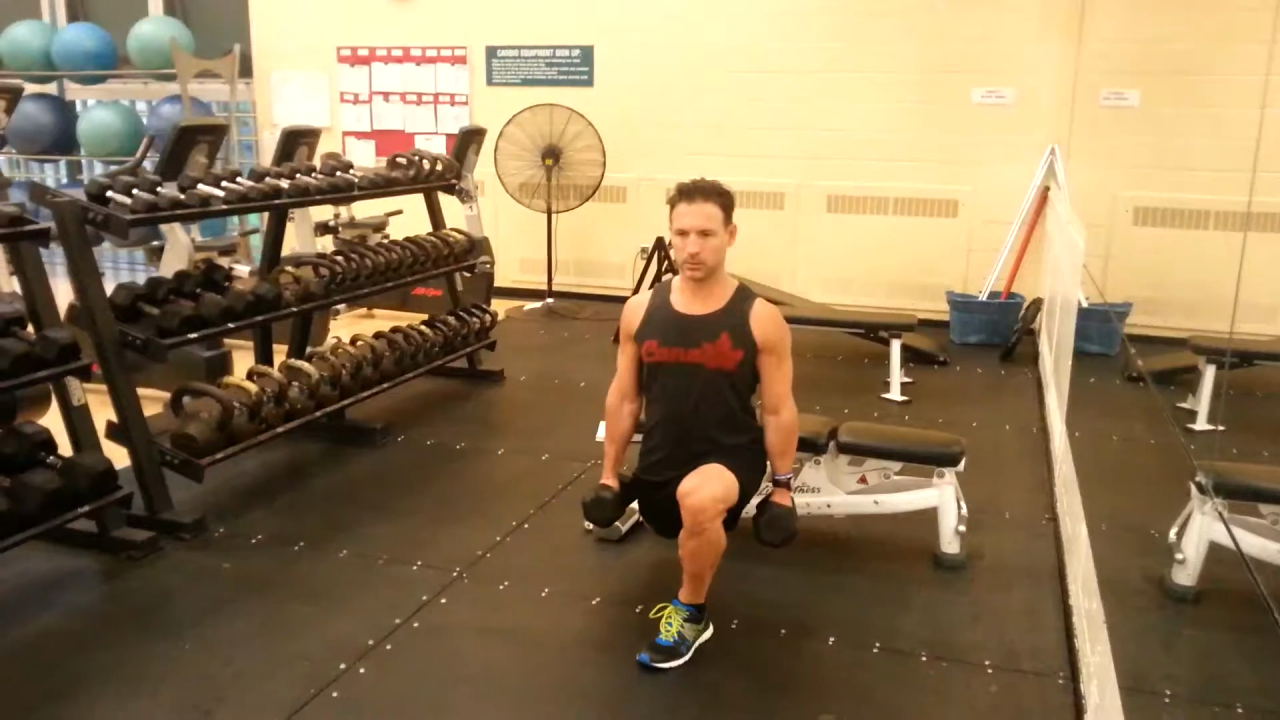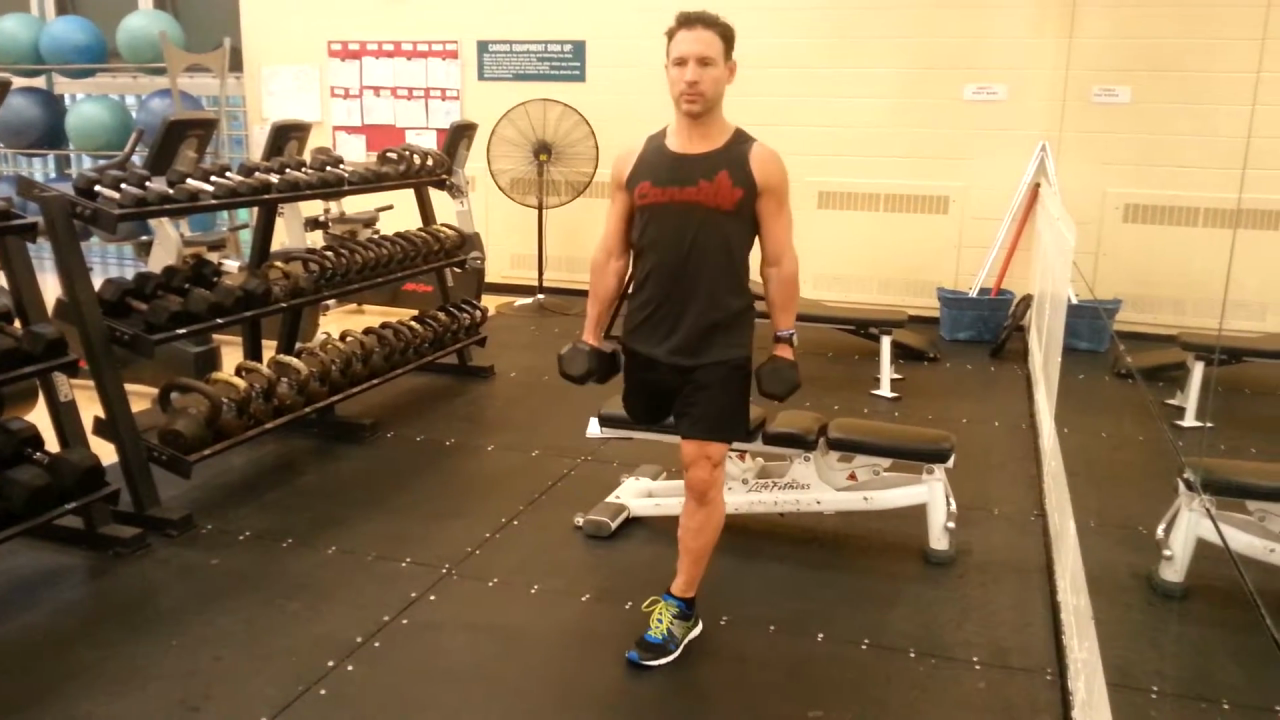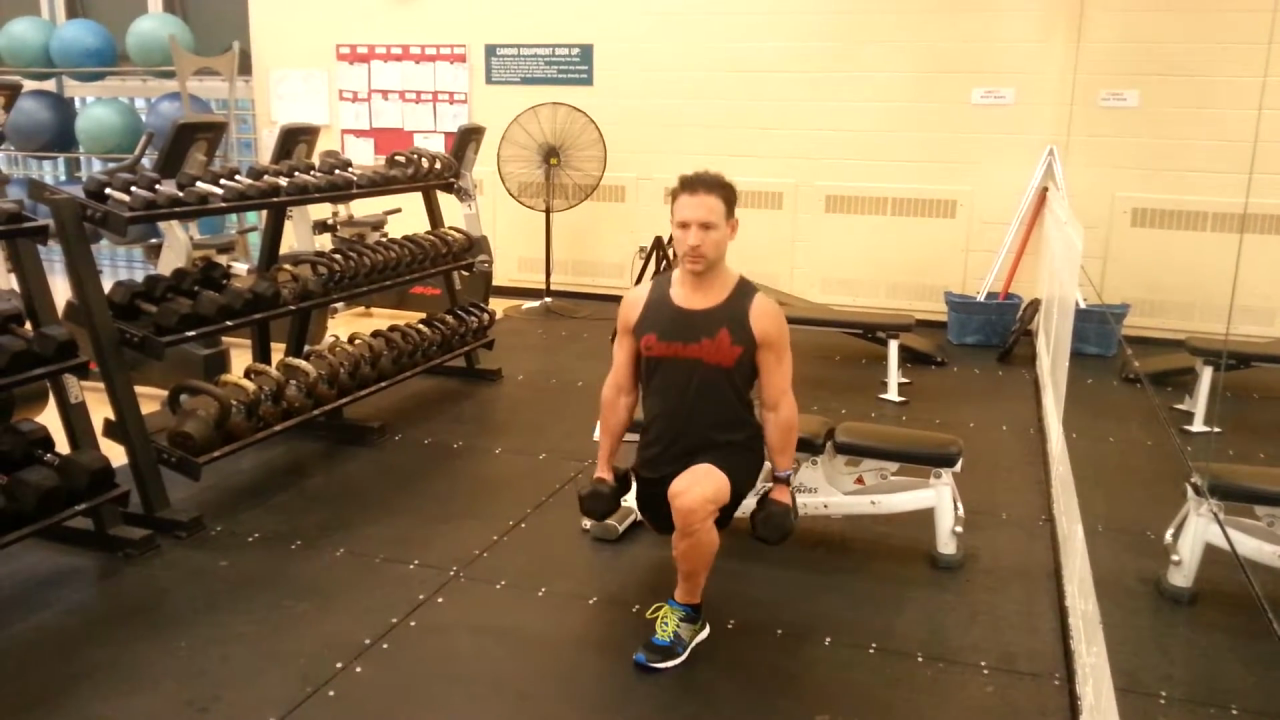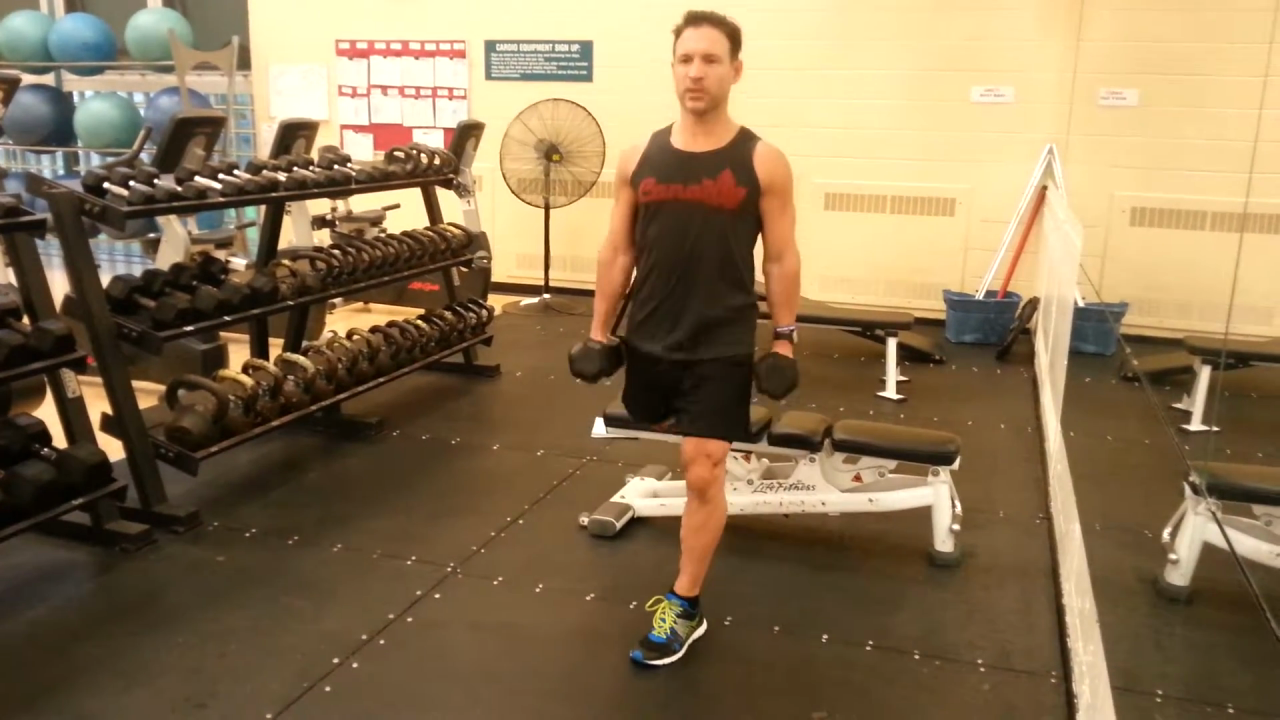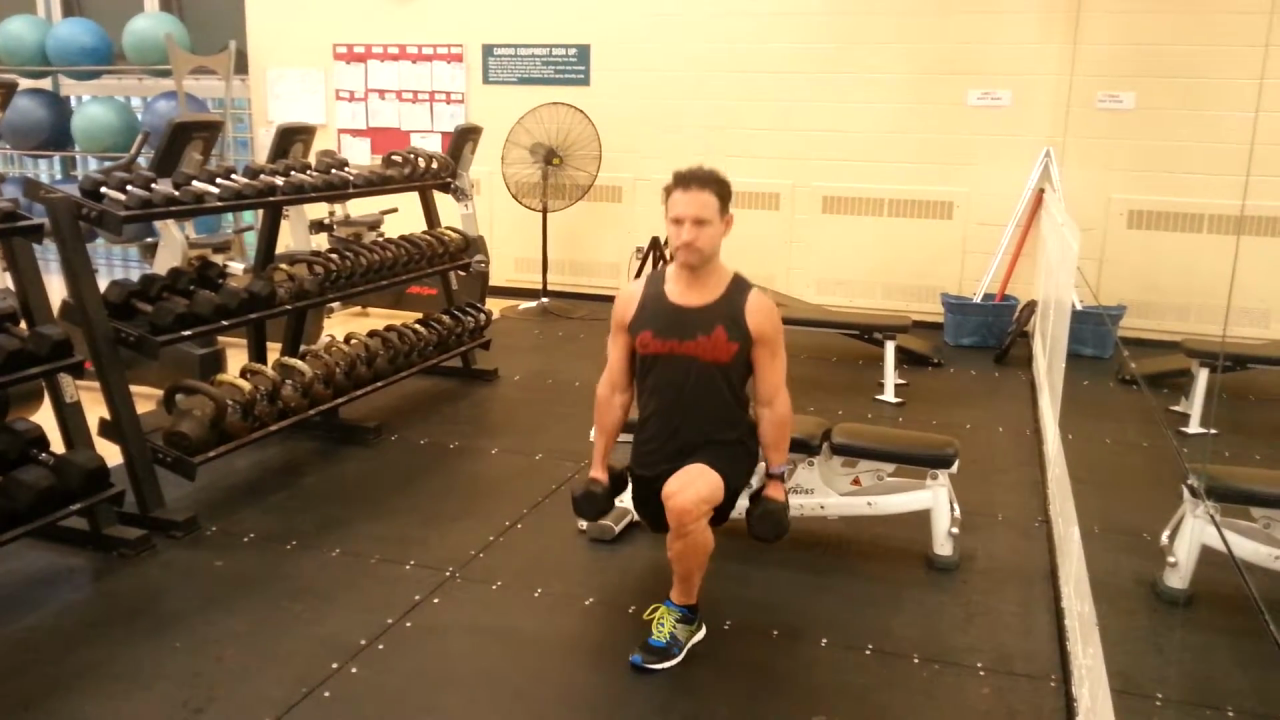
dt=1s
person 1, frame 1
left shoulder: (760, 319)
right shoulder: (640, 310)
left elbow: (779, 411)
right elbow: (623, 397)
left wrist: (782, 485)
right wrist: (609, 471)
left hip: (731, 453)
right hip: (660, 457)
left knee: (698, 500)
left ankle: (691, 614)
person 1, frame 2
left shoulder: (757, 163)
right shoulder: (635, 161)
left elbow: (780, 261)
right elbow: (611, 255)
left wrist: (784, 340)
right wrist: (591, 331)
left hip: (719, 348)
right hip: (646, 340)
left knee: (701, 478)
right knee: (688, 457)
left ankle: (681, 607)
person 1, frame 3
left shoulder: (760, 314)
right shoulder: (639, 303)
left elbow: (779, 406)
right elbow: (619, 390)
left wrist: (782, 481)
right wrist: (604, 463)
left hip: (728, 450)
right hip: (658, 454)
left knee: (690, 501)
left ankle: (686, 614)
person 1, frame 4
left shoulder: (761, 161)
right shoulder: (640, 157)
left elbow: (782, 259)
right elbow: (617, 251)
left wrist: (784, 338)
right wrist: (599, 327)
left hip: (721, 345)
right hip: (649, 336)
left knee: (703, 474)
right knee: (675, 440)
left ankle: (685, 607)
person 1, frame 5
left shoulder: (754, 309)
right shoulder: (634, 300)
left elbow: (773, 402)
right elbow: (614, 388)
left wrist: (775, 476)
right wrist: (599, 461)
left hip: (723, 448)
right hip: (653, 451)
left knee: (683, 503)
left ankle: (682, 616)
